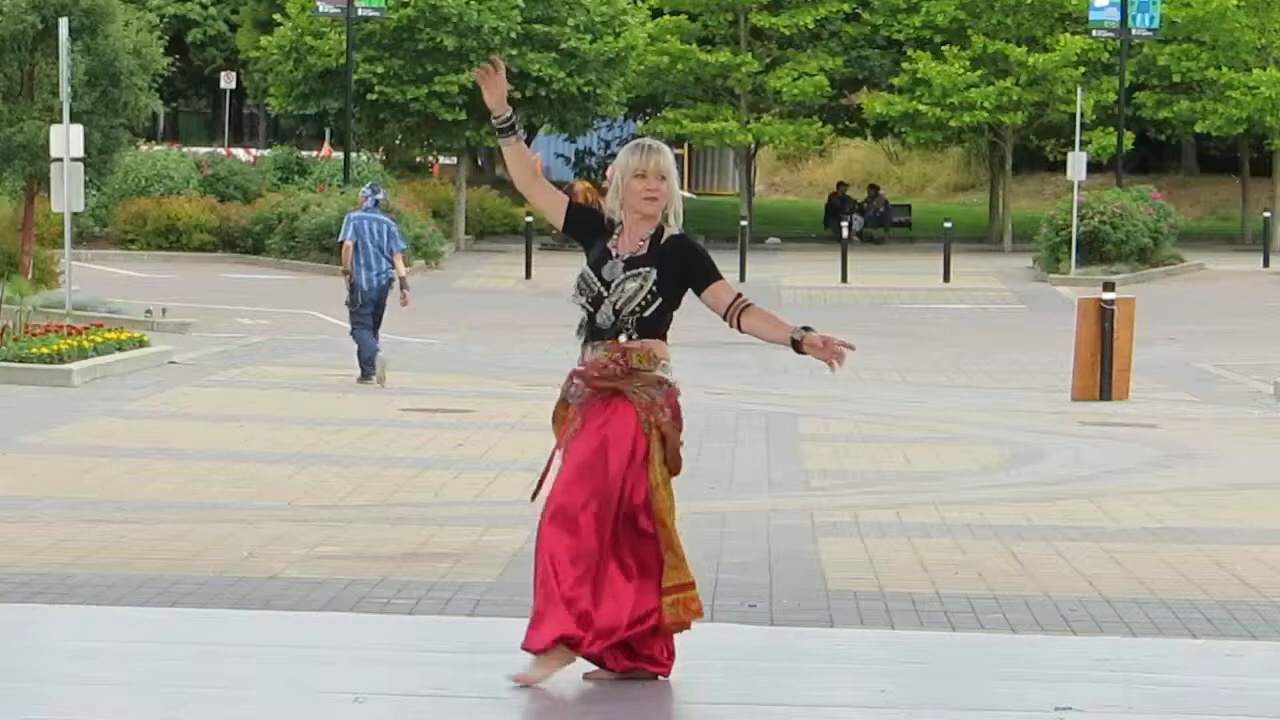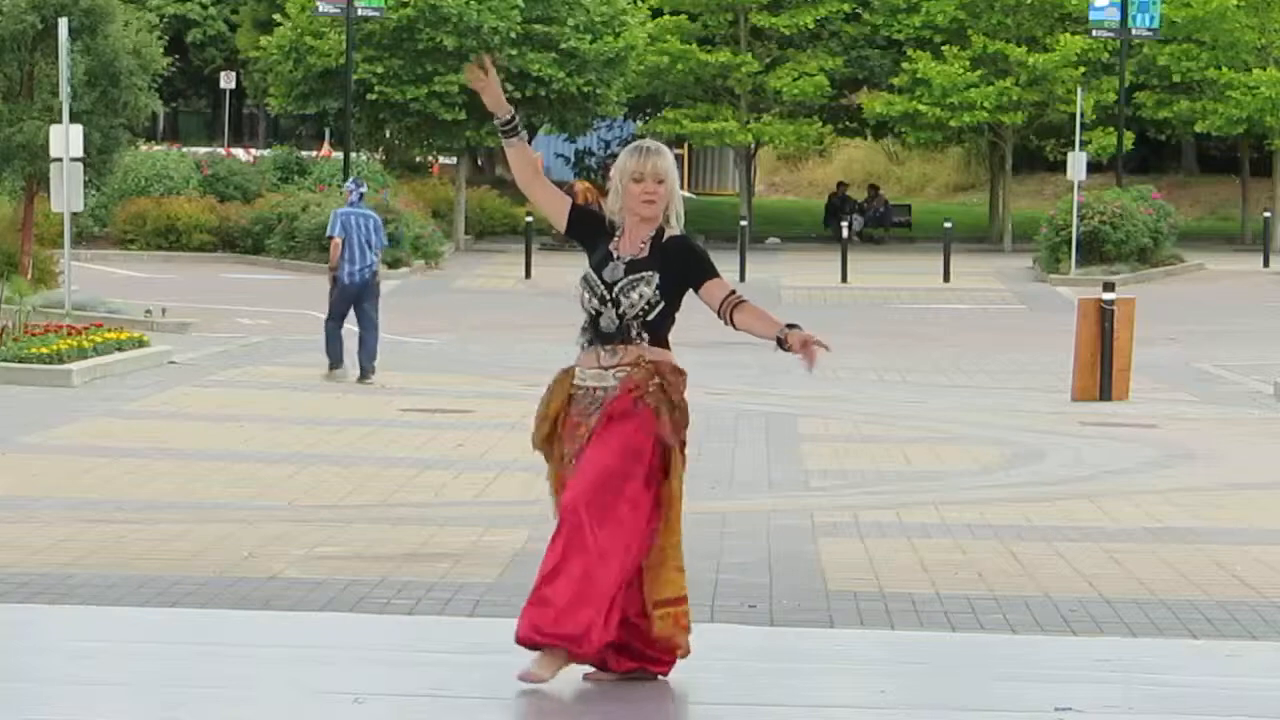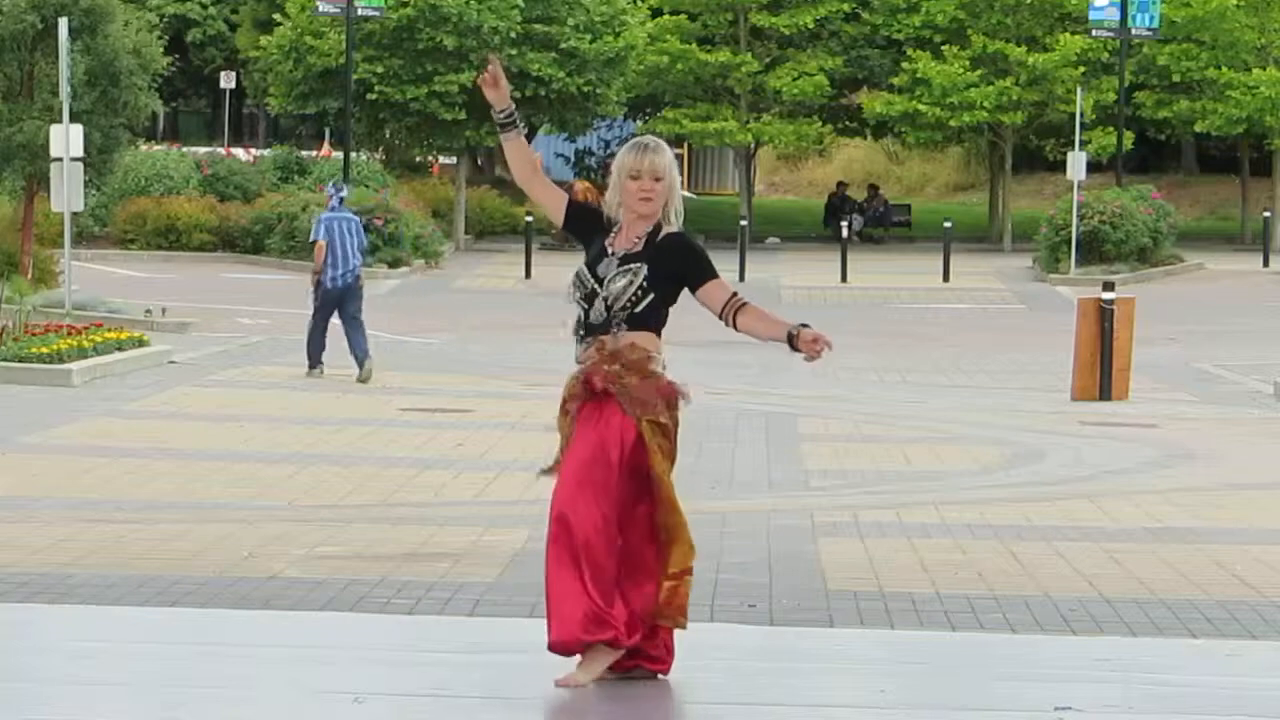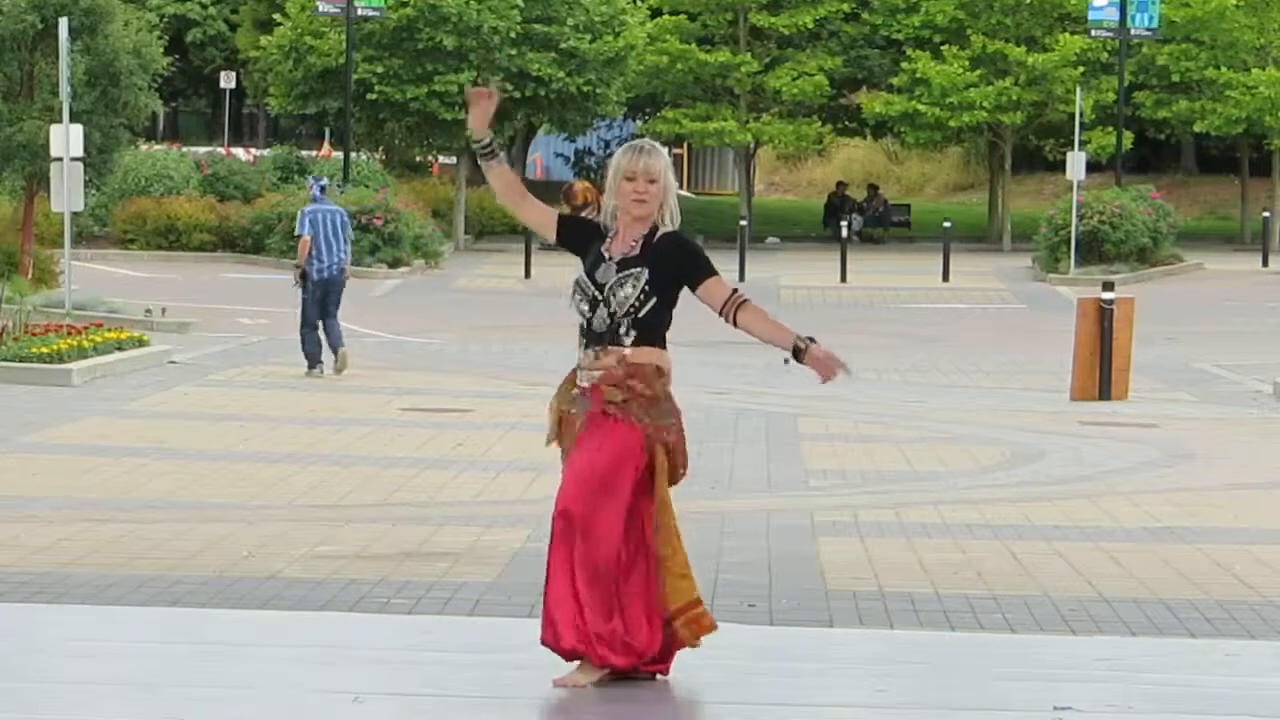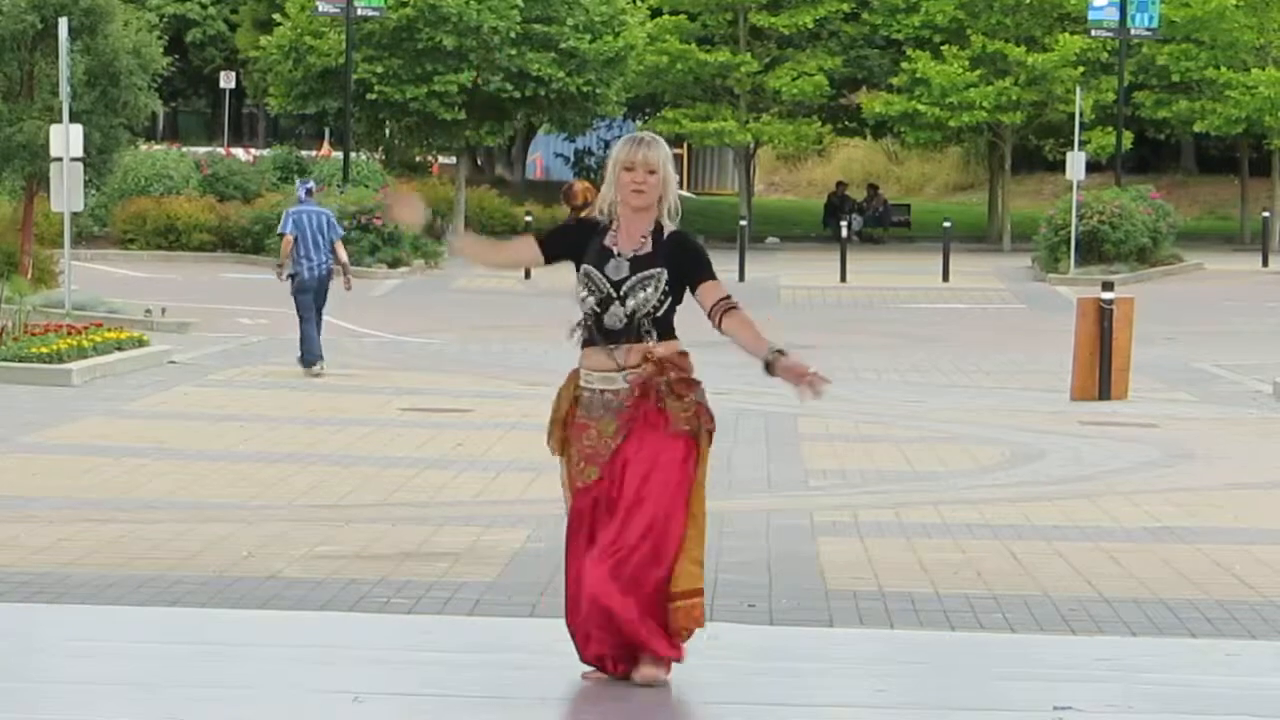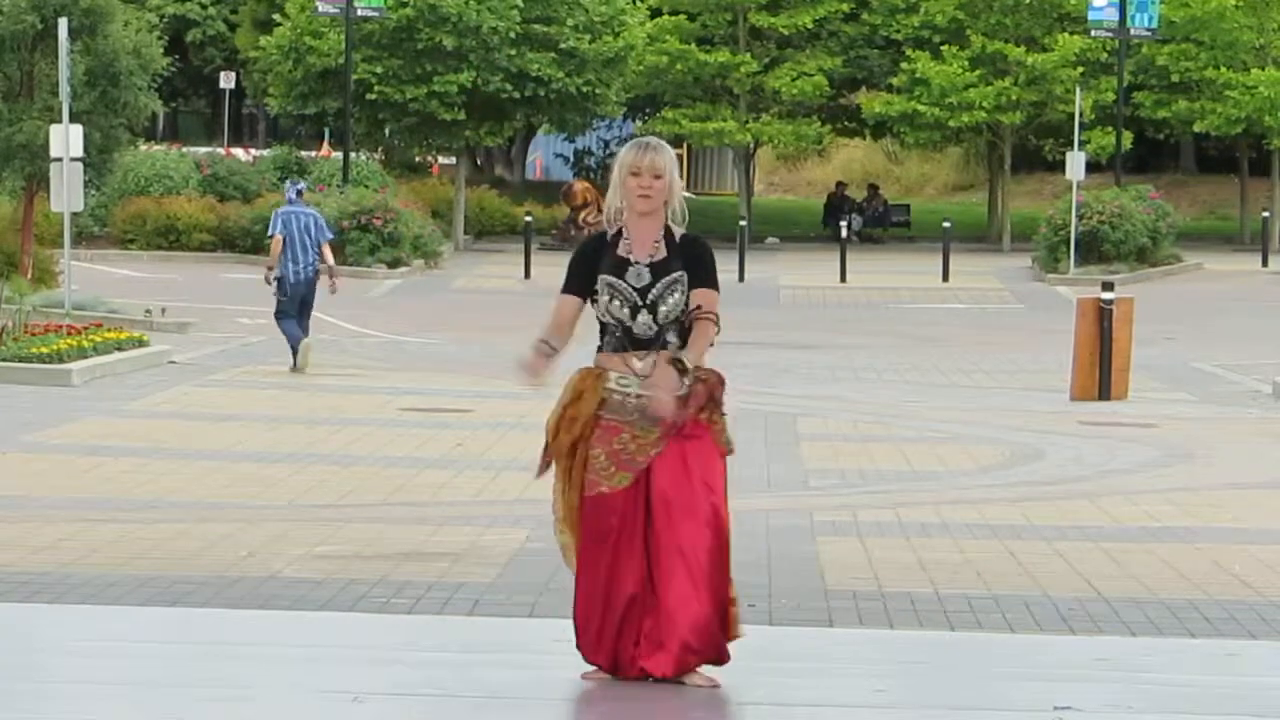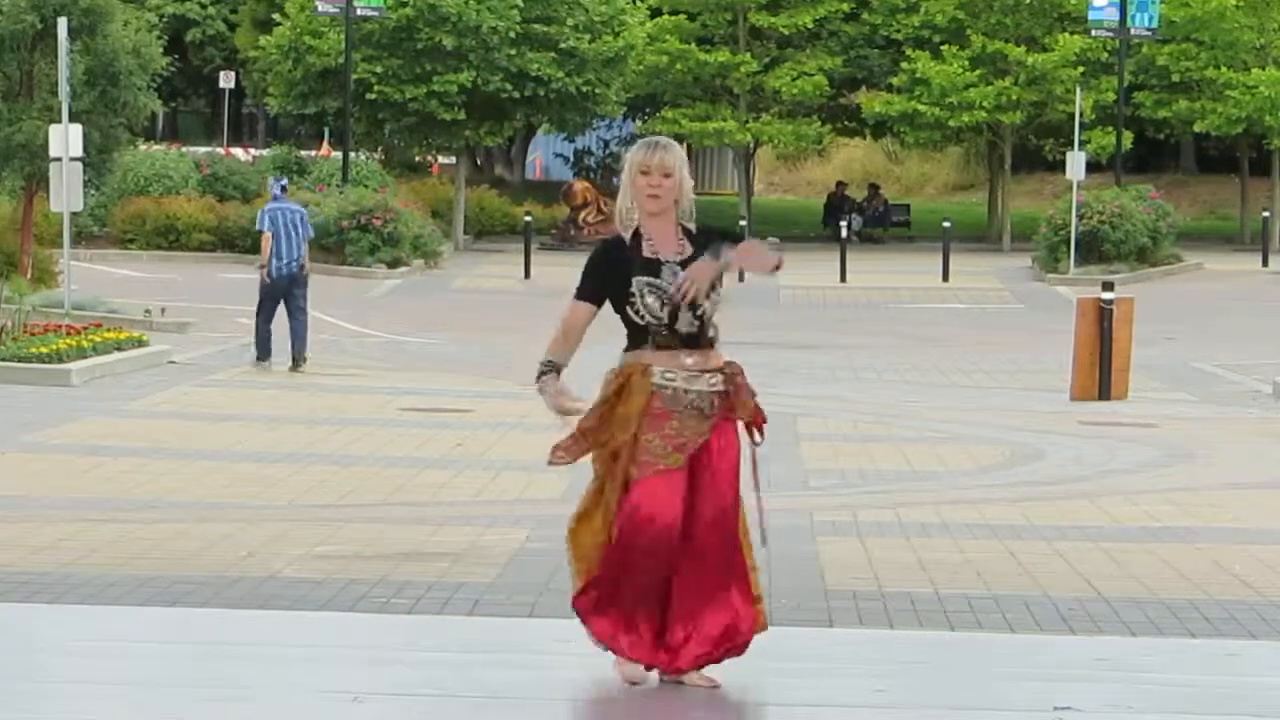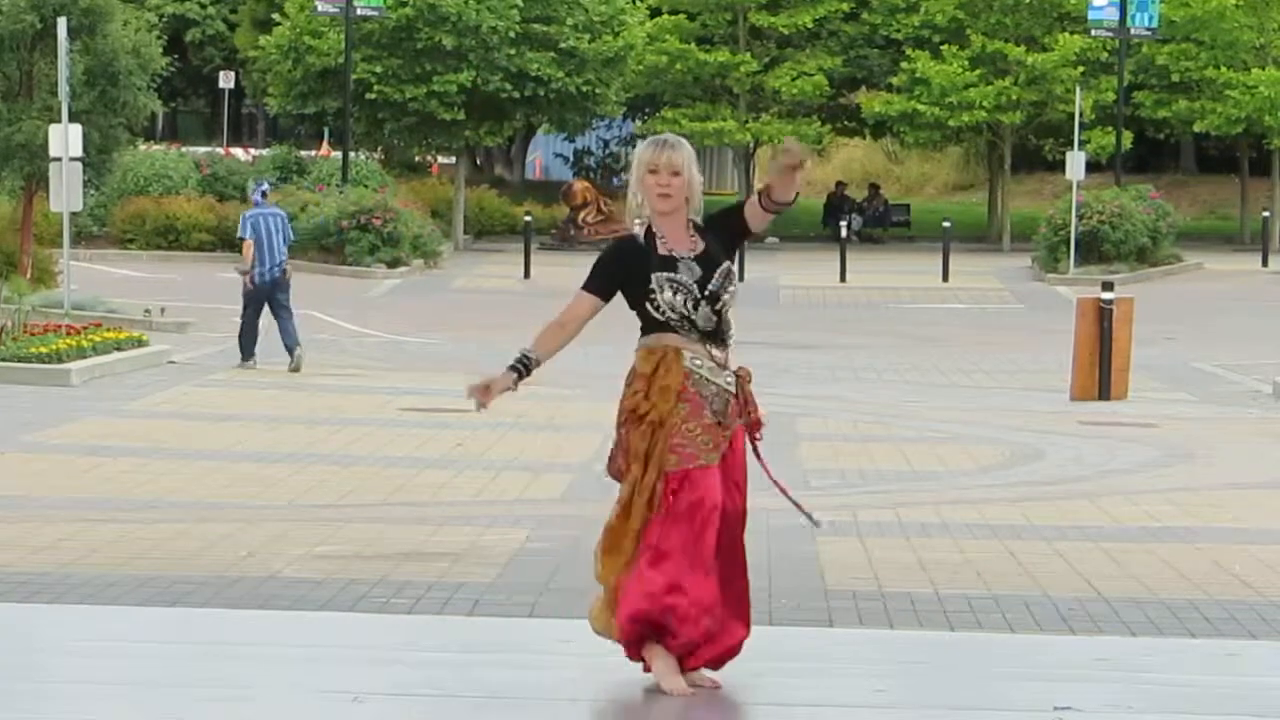
dt=0.2s
person 1, frame 1
left shoulder: (680, 251)
right shoulder: (595, 231)
left elbow: (737, 309)
right elbow: (530, 183)
left wrist: (801, 338)
right wrist: (501, 113)
left hip: (635, 394)
right hip: (593, 393)
left knee: (575, 509)
right knee: (614, 523)
left ankle: (566, 638)
right ankle: (636, 652)
person 1, frame 2
left shoulder: (680, 252)
right shoulder: (596, 233)
left elbow: (732, 305)
right elbow: (532, 182)
left wrist: (785, 334)
right wrist: (501, 109)
left hip: (640, 401)
right hip: (588, 398)
left knee: (606, 516)
right knee: (603, 519)
left ankle: (565, 639)
right ankle: (631, 653)
person 1, frame 3
left shoulder: (677, 248)
right shoulder: (595, 229)
left elbow: (731, 306)
right elbow: (531, 180)
left wrist: (792, 333)
right wrist: (504, 109)
left hip: (628, 392)
right hip: (595, 392)
left knee: (583, 508)
right knee: (618, 519)
left ankle: (606, 637)
right ankle: (637, 650)
person 1, frame 4
left shoulder: (675, 249)
right shoulder: (590, 237)
left elbow: (734, 305)
right elbow: (517, 201)
left wrist: (801, 346)
right wrist: (482, 134)
left hip: (635, 401)
right hip: (591, 400)
left knee: (591, 516)
right knee: (614, 525)
left ankle: (603, 648)
right ankle: (635, 652)
person 1, frame 5
left shoulder: (680, 248)
right shoulder: (584, 234)
left elbow: (724, 310)
right elbow: (503, 254)
left wrist: (775, 359)
right wrist: (427, 221)
left hip: (658, 400)
right hip: (595, 399)
left knee: (649, 521)
right knee: (596, 525)
left ankle: (651, 646)
right ankle: (615, 648)
person 1, frame 6
left shoulder: (691, 249)
right shoulder: (594, 251)
left elbow: (706, 320)
right elbow: (563, 320)
left wrist: (676, 372)
right wrist: (543, 351)
left hip: (683, 407)
right hip: (611, 405)
left knee: (690, 529)
right knee: (611, 531)
left ankle: (680, 652)
right ankle: (612, 652)
person 1, frame 7
left shoulder: (707, 241)
right shoulder: (613, 253)
left elbow: (770, 258)
right elbow: (571, 327)
left wrist: (720, 259)
right wrist: (549, 378)
left hip: (710, 403)
right hip: (647, 400)
left knee: (709, 528)
right knee: (650, 516)
left ankle: (686, 650)
right ankle: (629, 635)
person 1, frame 8
left shoulder: (718, 233)
right shoulder: (625, 252)
left elbow: (776, 201)
right elbow: (571, 318)
left wrist: (787, 168)
right wrist: (513, 373)
left hip: (721, 399)
right hip: (667, 391)
left knee: (718, 526)
right knee: (688, 510)
left ankle: (688, 650)
right ankle: (657, 637)
person 2, frame 1
left shoulder: (353, 218)
right shoulder: (388, 223)
left elbow: (347, 245)
right elbow: (397, 256)
left wrist: (346, 271)
right wrist: (404, 285)
left hip: (362, 282)
right hip: (383, 282)
left knee: (360, 328)
right knee: (372, 328)
left ankle: (376, 356)
right ankle: (368, 372)
person 2, frame 2
left shoulder: (340, 214)
right shoulder: (374, 217)
left elbow: (336, 242)
left wrist: (332, 268)
left hip: (346, 277)
right hip: (369, 277)
left knee: (334, 321)
right knee: (368, 325)
left ankle: (336, 366)
right ankle: (367, 372)
person 2, frame 3
left shoulder: (323, 219)
right shoulder: (354, 220)
left elbow: (321, 245)
left wrist: (316, 272)
left hip: (329, 280)
right hip: (352, 281)
left knee: (318, 324)
right knee: (354, 324)
left ankle: (315, 365)
right ankle: (364, 359)
person 2, frame 4
left shoulder: (307, 212)
right shoulder: (340, 212)
left elbow: (305, 240)
right elbow: (347, 243)
left wrist: (299, 266)
right wrist: (346, 270)
left hip: (315, 272)
right hip: (337, 273)
left knee: (309, 320)
right knee: (330, 316)
left ankle: (315, 365)
right ankle: (339, 348)
person 2, frame 5
left shoulder: (292, 213)
right shoulder: (326, 214)
left elbow: (288, 239)
right elbow: (338, 243)
left wrist: (281, 264)
right wrist: (346, 271)
left hip: (303, 272)
right hip: (324, 271)
left knee: (307, 318)
right knee: (315, 315)
left ankle: (314, 362)
right ankle: (309, 357)
person 2, frame 6
left shoulder: (281, 213)
right shoulder: (315, 215)
left elbow: (277, 240)
right elbow: (325, 246)
left wrist: (270, 268)
right wrist: (332, 273)
left hip: (289, 275)
right hip: (310, 274)
left knee: (284, 316)
right knee: (302, 317)
left ankle: (301, 343)
right ankle: (299, 359)
person 2, frame 7
left shoulder: (268, 210)
right shoulder: (300, 211)
left elbow: (267, 237)
left wrist: (263, 265)
right wrist: (305, 268)
left hip: (275, 270)
right hip: (297, 270)
left knee: (265, 314)
right knee: (298, 315)
left ankle: (263, 358)
right ankle: (298, 360)
person 2, frame 8
left shoulder: (249, 216)
right shoulder: (281, 215)
left elbow: (248, 245)
left wrist: (246, 272)
left hip: (258, 275)
right hip: (280, 274)
left knee: (250, 318)
right knee: (284, 316)
left ankle: (248, 358)
right ankle: (295, 349)
